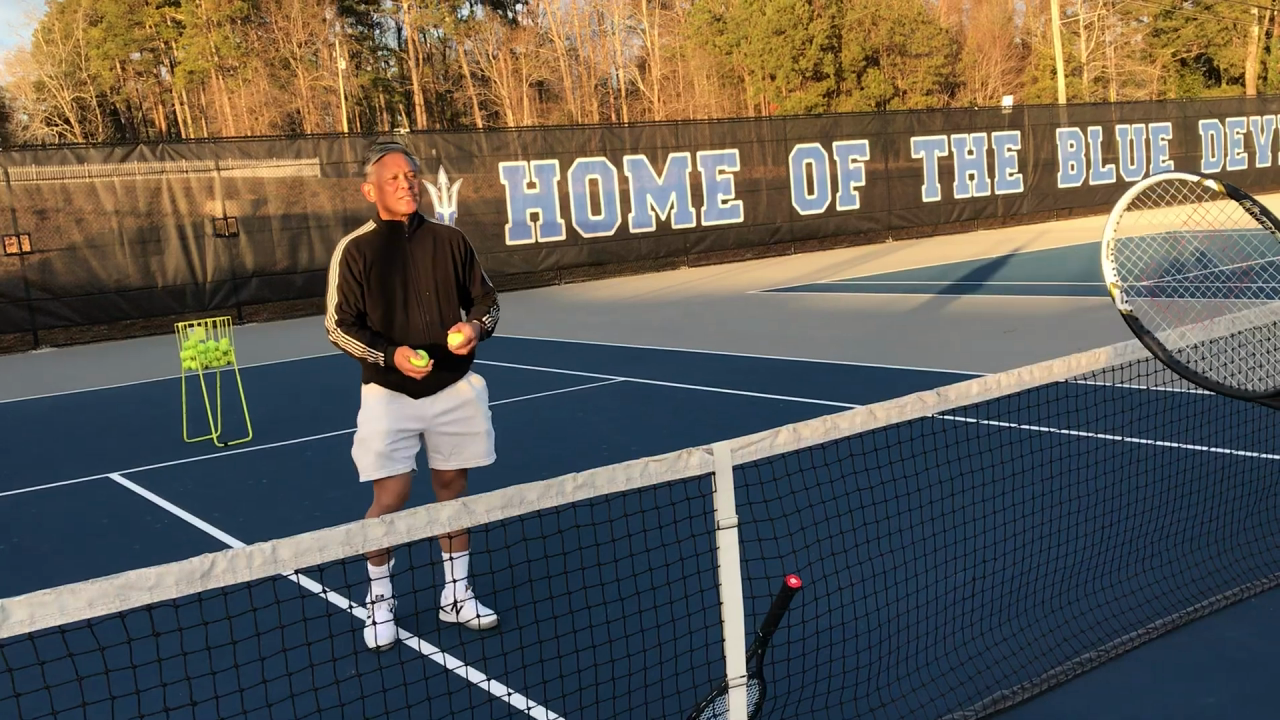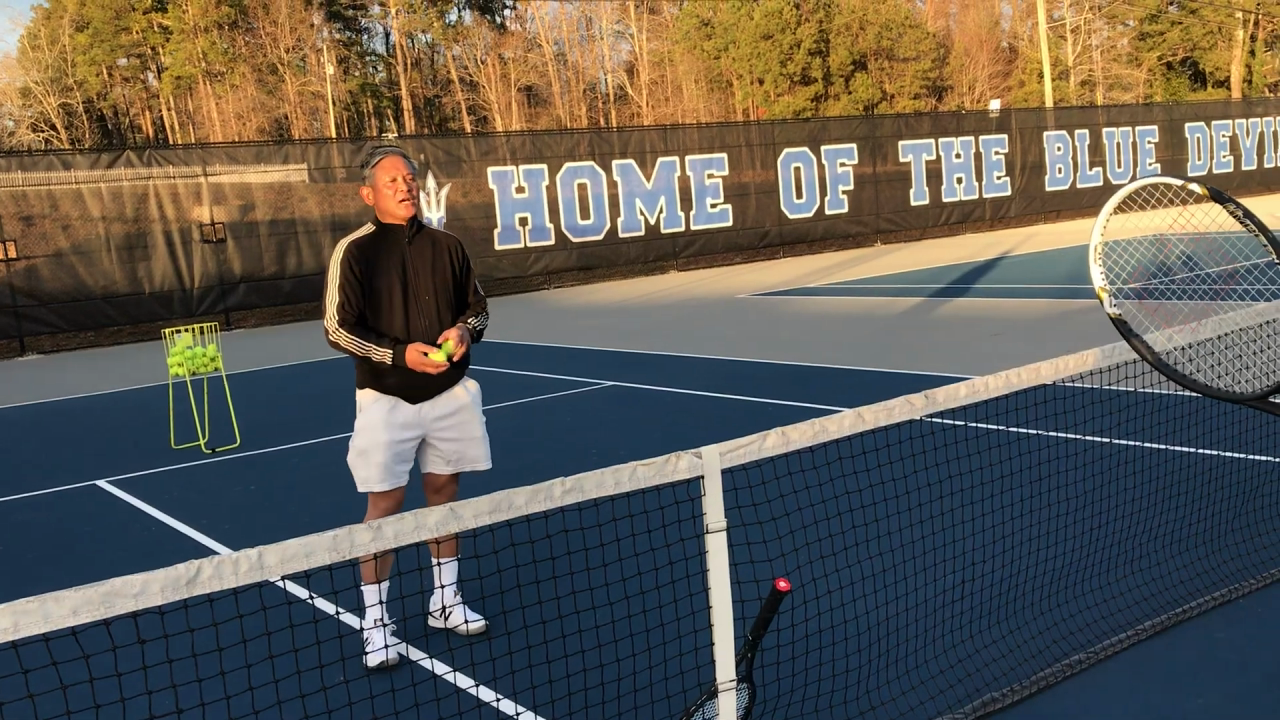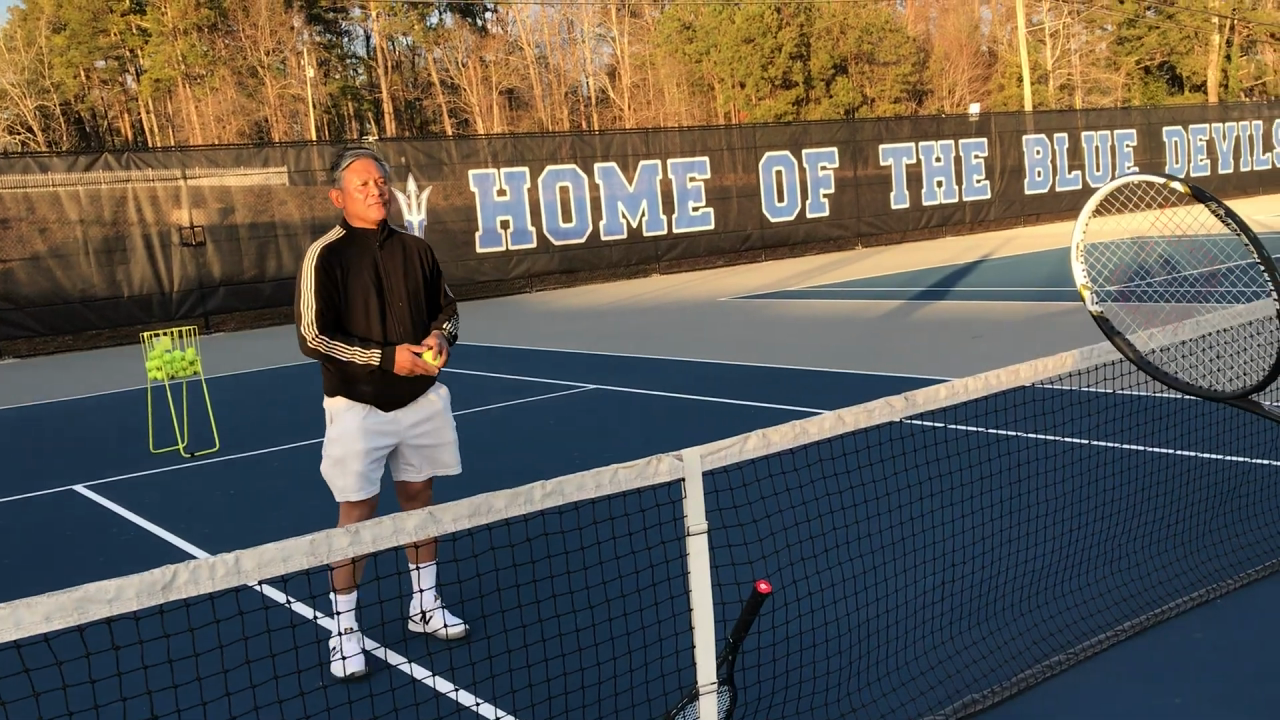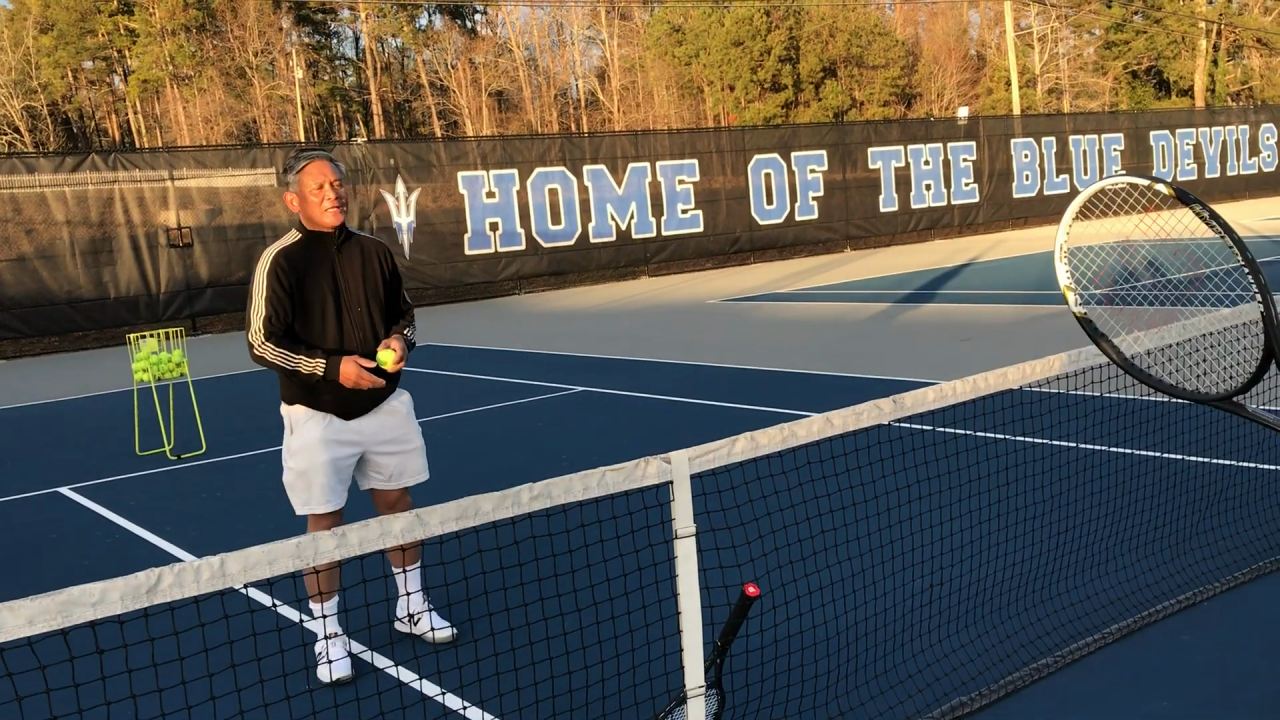
dt=0.3s
person 1, frame 1
left shoulder: (451, 240)
right shoulder: (355, 250)
left elbow: (486, 300)
right elbow: (339, 326)
left wrist: (476, 326)
right wrist: (388, 355)
left hip: (454, 388)
right hip: (390, 393)
left knee: (452, 487)
right knee: (390, 497)
left ankle: (456, 594)
right ankle: (378, 597)
person 1, frame 2
left shoulder: (448, 245)
right shoulder: (354, 251)
left elbow: (477, 306)
right elbow: (338, 328)
left wrist: (465, 330)
right wrist: (399, 354)
left hip: (449, 391)
right hip: (386, 398)
left knee: (443, 492)
right knee: (385, 504)
left ankle: (445, 600)
right ankle: (375, 619)
person 1, frame 3
left shoulder: (416, 249)
right shoulder: (325, 256)
left elbow: (445, 307)
right elbow: (313, 337)
left wrist: (440, 337)
right wrist: (386, 356)
left hip: (420, 398)
right hip: (357, 406)
left knee: (418, 498)
right knee: (357, 515)
left ankle: (425, 604)
right ankle: (345, 630)
person 1, frame 4
left shoulder: (375, 252)
right shoulder: (280, 261)
left elbow: (403, 312)
right elbow: (262, 345)
left wrist: (400, 341)
right wrist: (332, 367)
left hip: (384, 404)
right hip: (318, 416)
left knee: (396, 504)
right knee: (325, 524)
left ankle: (412, 606)
right ankle: (328, 635)
